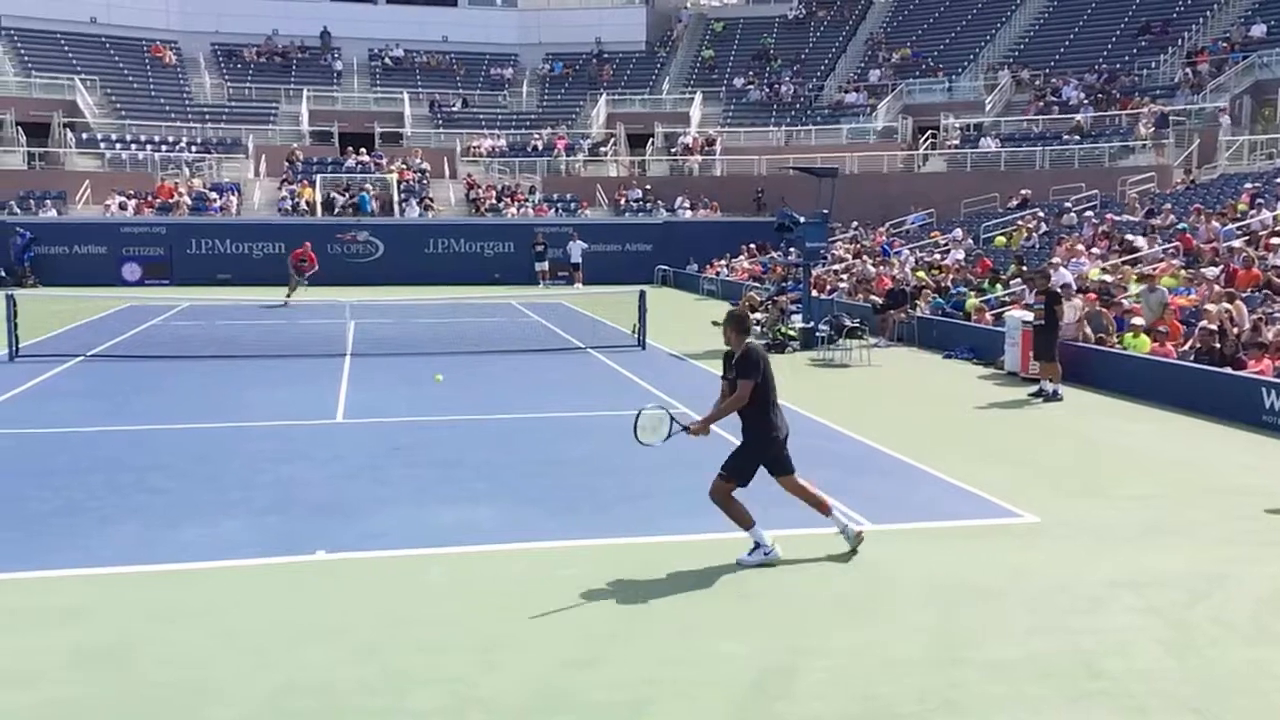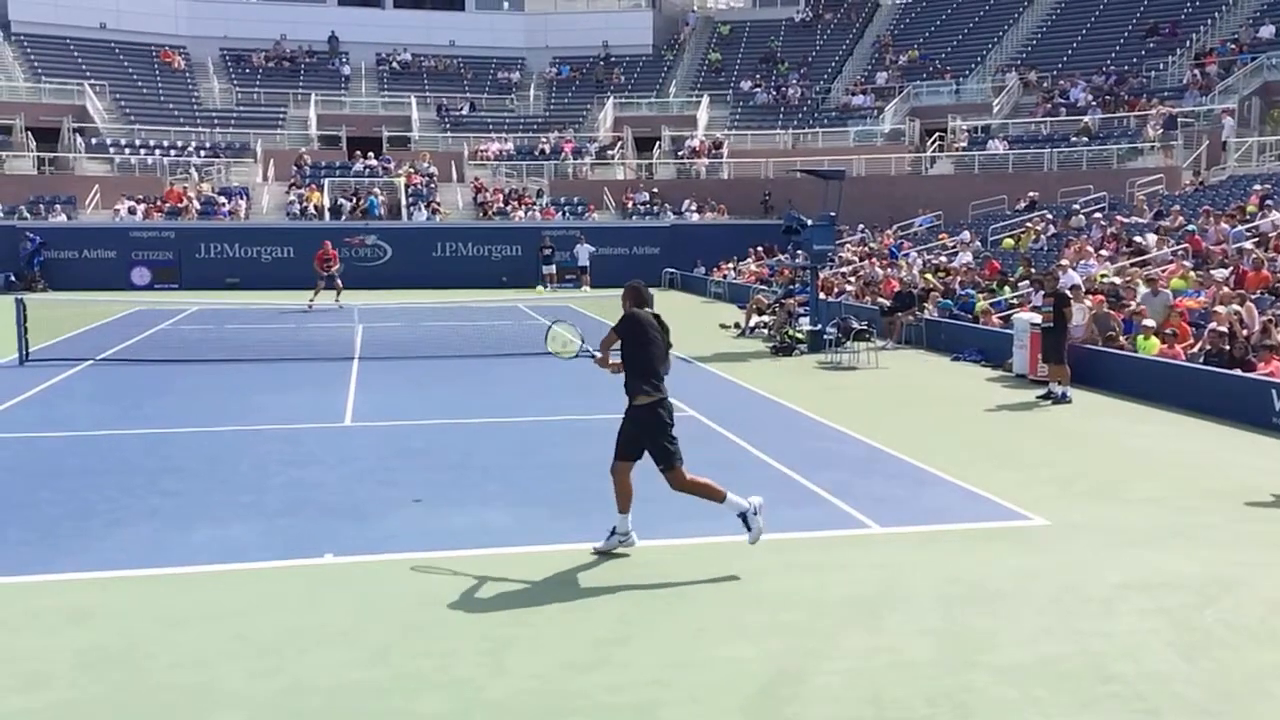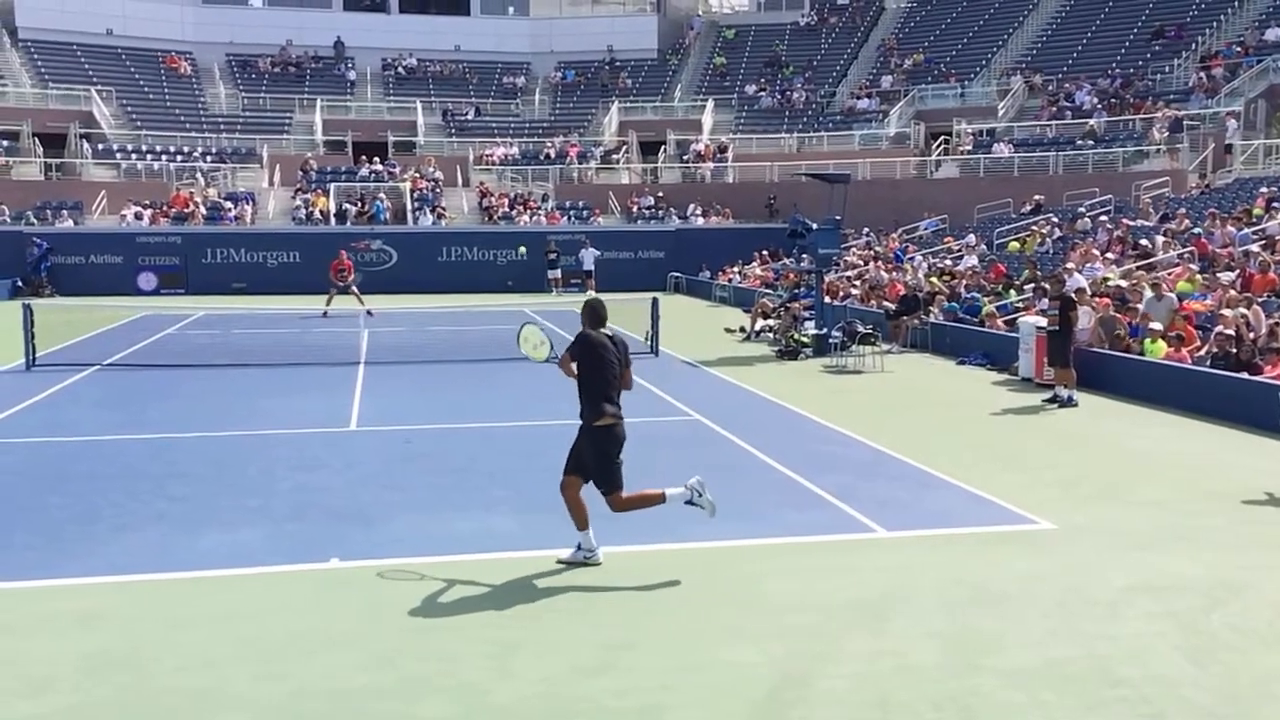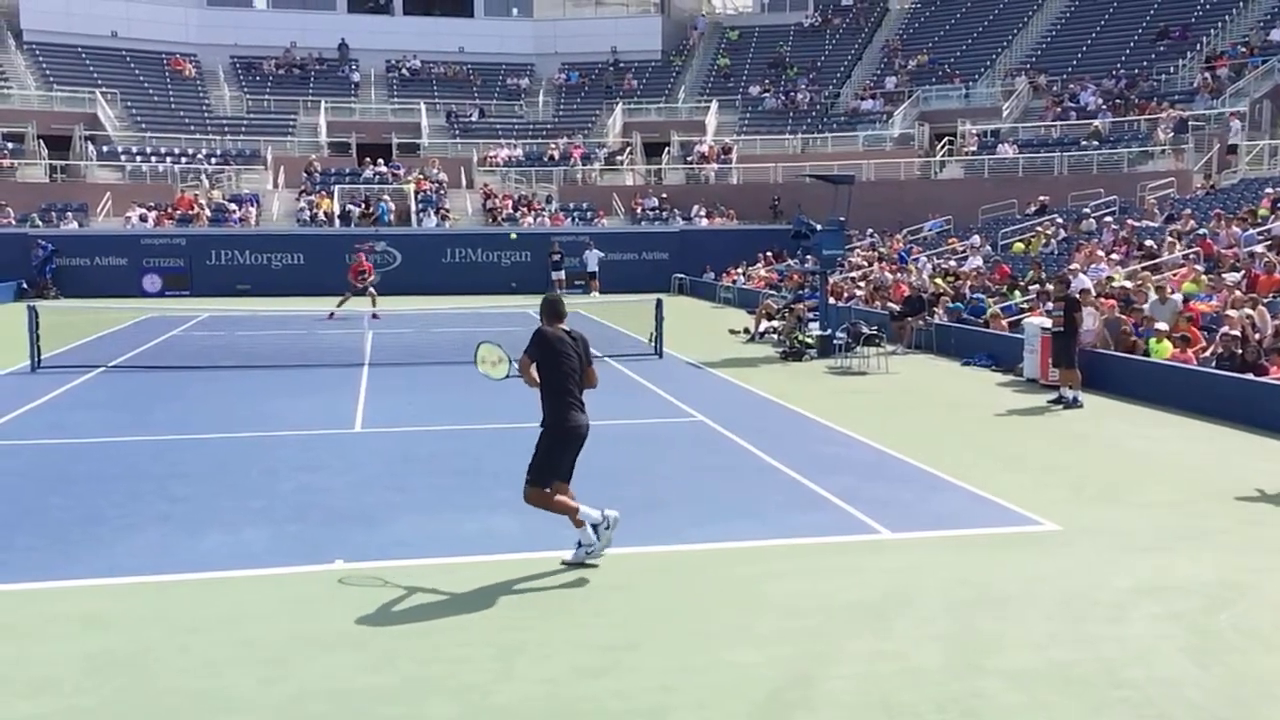
dt=1s
person 1, frame 1
left shoulder: (749, 353)
right shoulder: (732, 357)
left elbow: (741, 398)
right elbow: (726, 396)
left wrist: (707, 420)
right wrist: (708, 418)
left hip: (760, 436)
right hip: (772, 432)
left knee: (718, 491)
right knee: (794, 485)
left ankle: (764, 546)
right ankle: (846, 527)
person 1, frame 2
left shoulder: (632, 318)
right shoulder: (659, 324)
left elbow: (605, 345)
left wrist: (605, 360)
right wrist: (627, 364)
left hip: (652, 410)
right hip: (638, 409)
left knee: (679, 480)
right knee: (619, 470)
left ankle: (745, 508)
right ankle: (622, 532)
person 1, frame 3
left shoulder: (586, 339)
right shoulder: (619, 343)
left elbow: (564, 363)
right elbow: (627, 383)
left wrist: (576, 373)
left hip: (603, 430)
right hip: (594, 429)
left knee: (617, 501)
right knee: (568, 486)
left ankle: (687, 493)
right ankle: (588, 548)
person 1, frame 4
left shoulder: (543, 335)
right shoulder: (580, 339)
left elbow: (524, 368)
right elbow: (592, 381)
left wrist: (536, 380)
left hip: (561, 426)
right hip: (578, 423)
left knee: (533, 494)
right knee: (558, 487)
left ankle: (599, 519)
right ankle: (588, 543)
